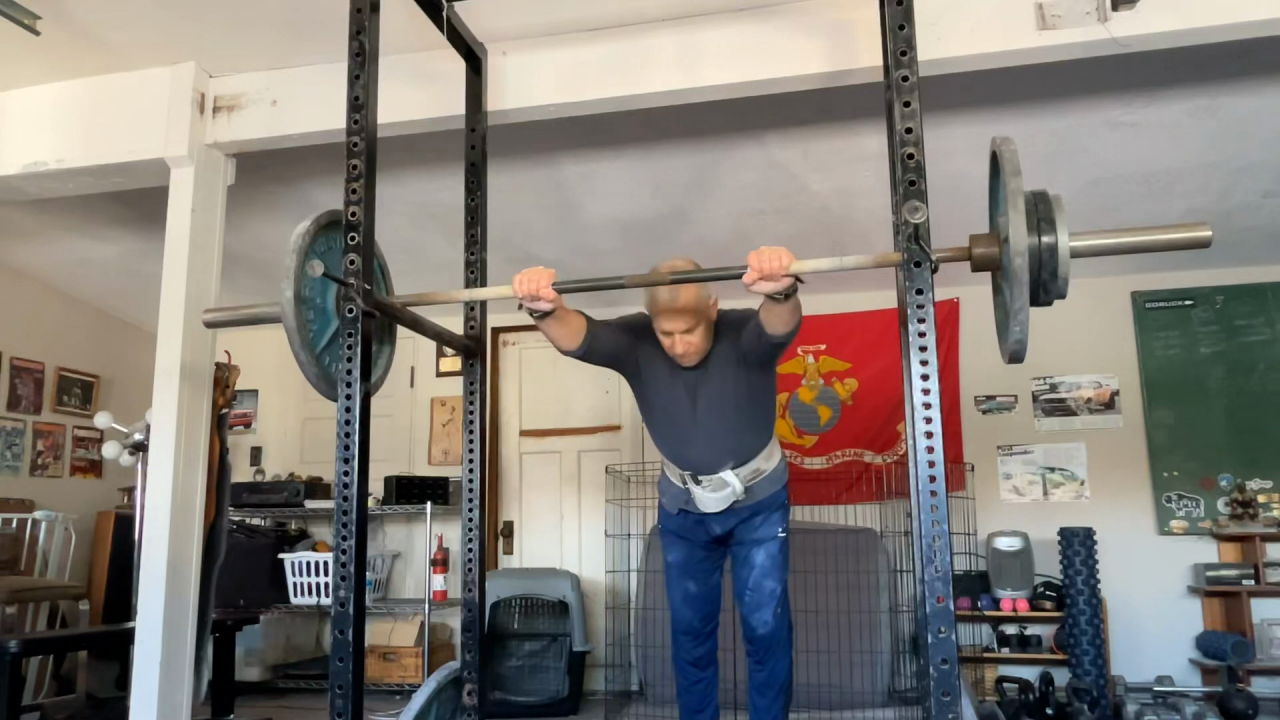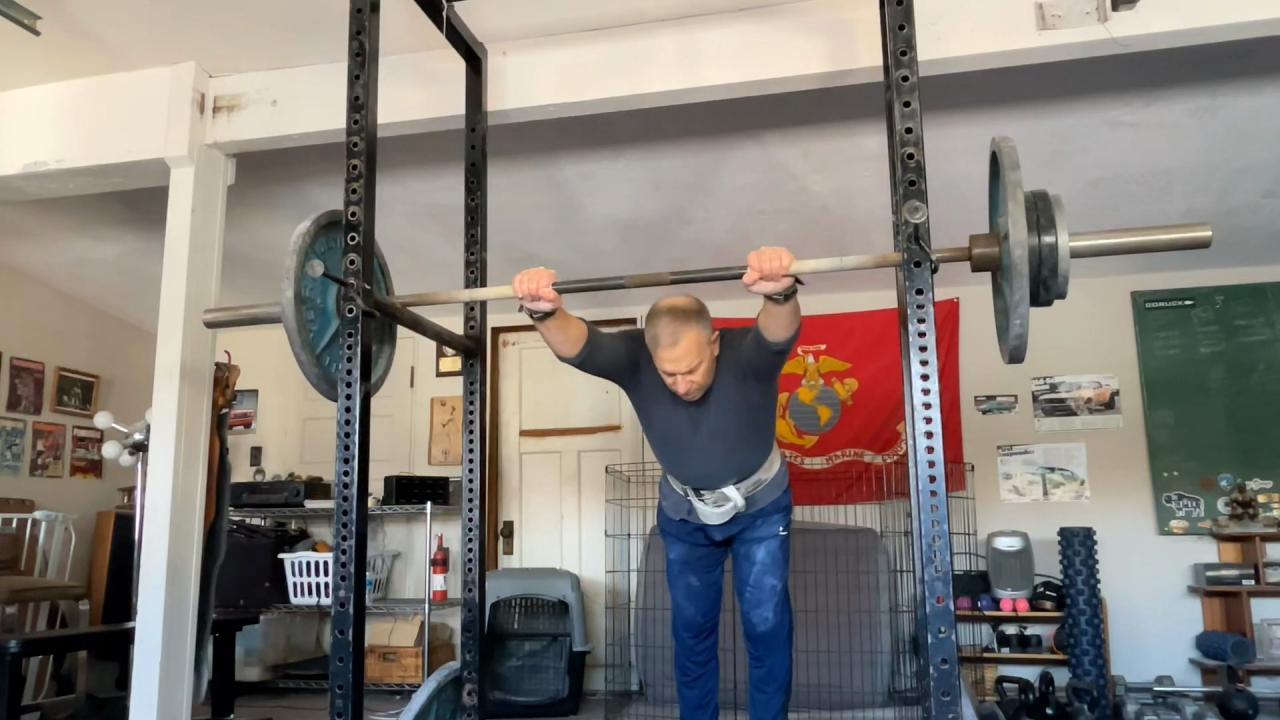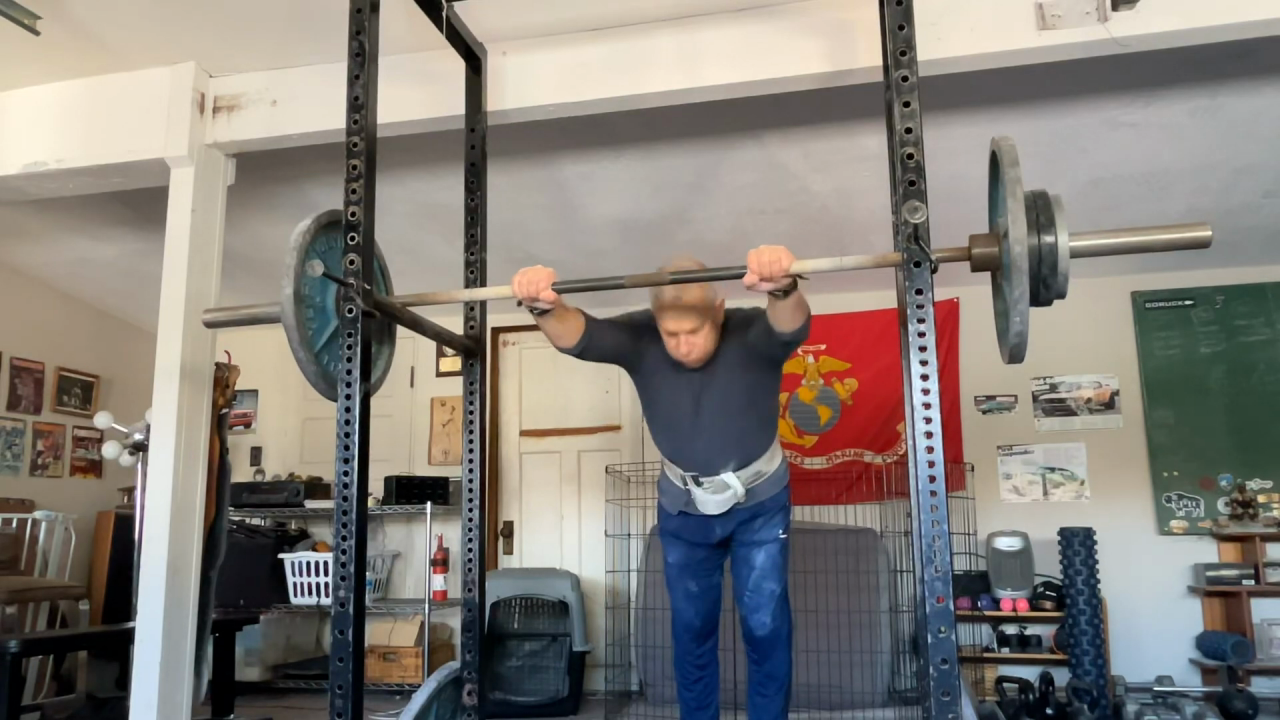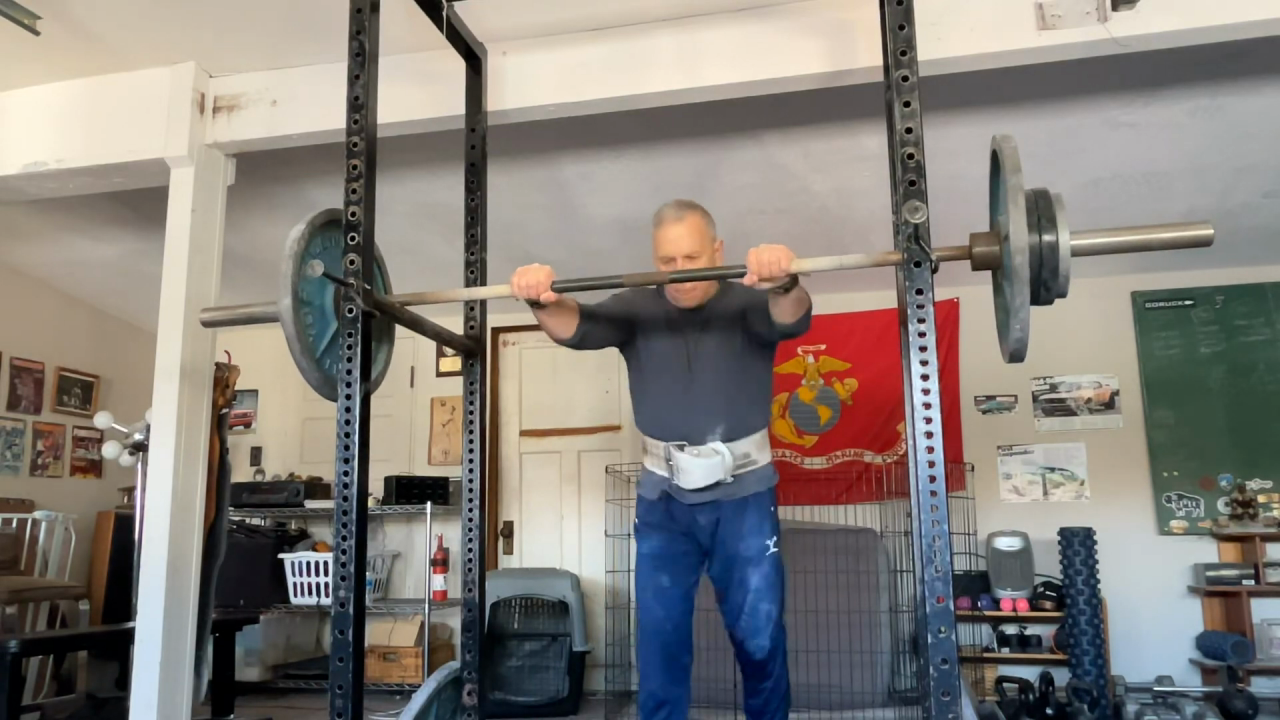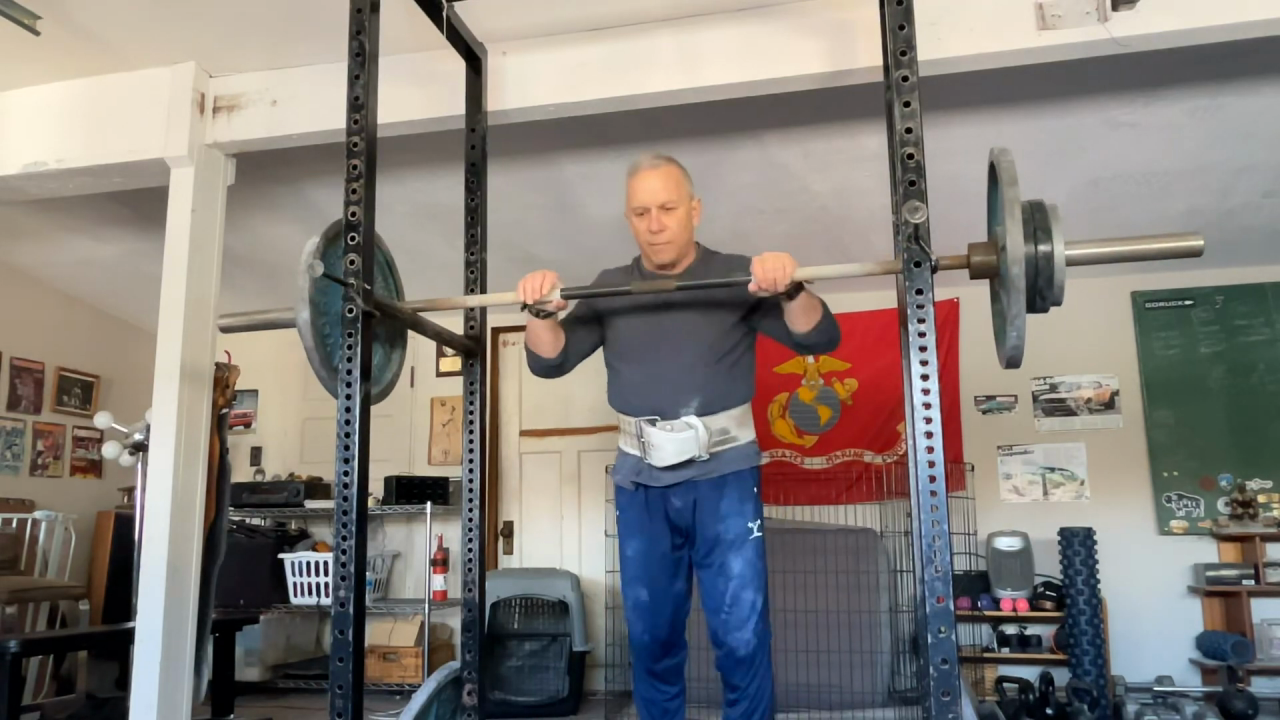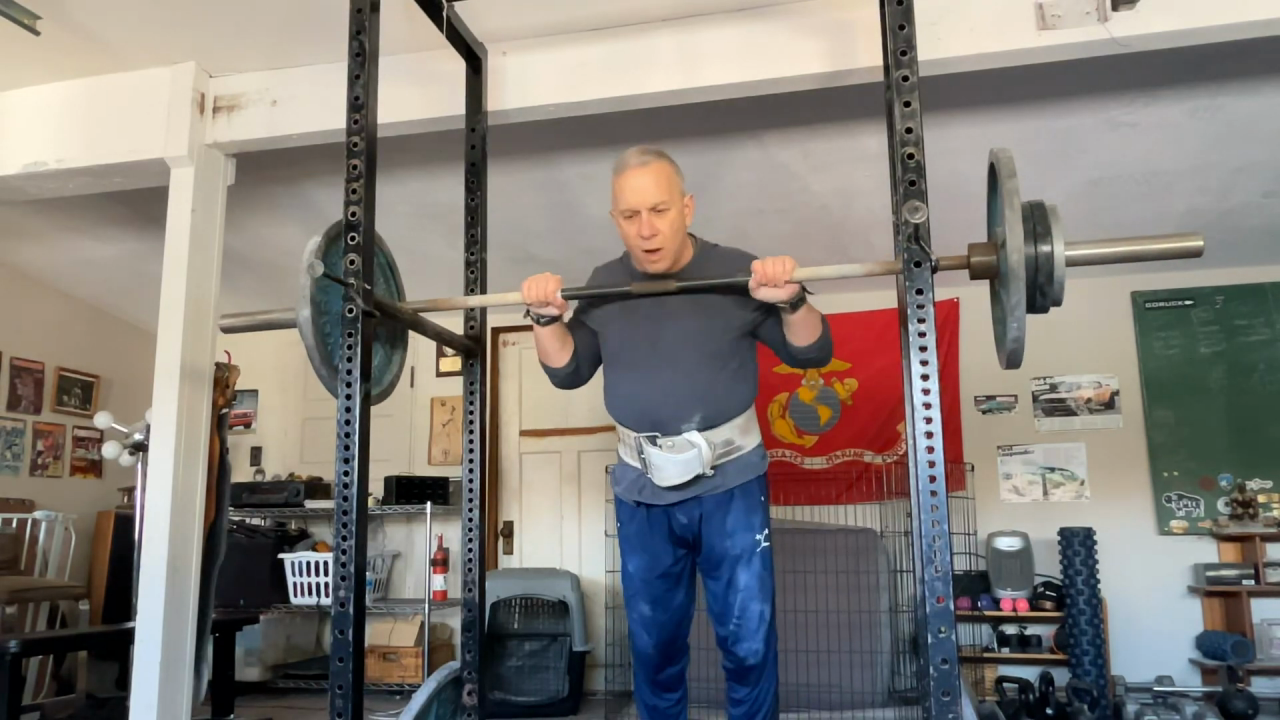
dt=0.5s
person 1, frame 1
left shoulder: (745, 334)
right shoulder: (636, 341)
left elbow: (781, 324)
right elbow: (577, 337)
left wrist: (780, 290)
right wrist: (544, 309)
left hip: (758, 499)
right hip: (684, 506)
left knee: (765, 621)
right knee: (690, 625)
person 1, frame 2
left shoulder: (749, 355)
right shoulder: (634, 358)
left elbow: (782, 330)
right elbow: (575, 345)
left wrist: (780, 292)
right wrist: (544, 311)
left hip: (760, 506)
right hip: (685, 513)
left knee: (766, 620)
right knee: (692, 625)
person 1, frame 3
left shoulder: (752, 335)
right shoulder: (640, 340)
left elbow: (791, 325)
right elbow: (577, 335)
left wrist: (782, 288)
right wrist: (545, 306)
left hip: (759, 503)
right hip: (683, 507)
left knee: (764, 622)
right knee: (691, 626)
person 1, frame 4
left shoulder: (747, 303)
right shoulder: (636, 309)
left elbow: (793, 320)
right elbow: (574, 329)
left wrist: (780, 284)
right wrist: (546, 302)
left hip: (743, 495)
right hip: (664, 501)
left knee: (758, 637)
right knee: (660, 638)
person 1, frame 5
left shoulder: (737, 277)
right shoulder: (609, 290)
left elbow: (820, 337)
right elbow: (548, 360)
left wrist: (790, 290)
right wrist: (541, 310)
left hip: (724, 474)
right hip: (641, 481)
left knee: (739, 635)
right knee: (650, 635)
person 1, frame 6
left shoulder: (737, 273)
right shoulder: (604, 285)
left elbow: (813, 353)
right elbow: (569, 371)
left wrist: (790, 301)
right wrist: (546, 317)
left hip: (730, 482)
right hip: (642, 489)
left knee: (748, 639)
right knee: (654, 641)
